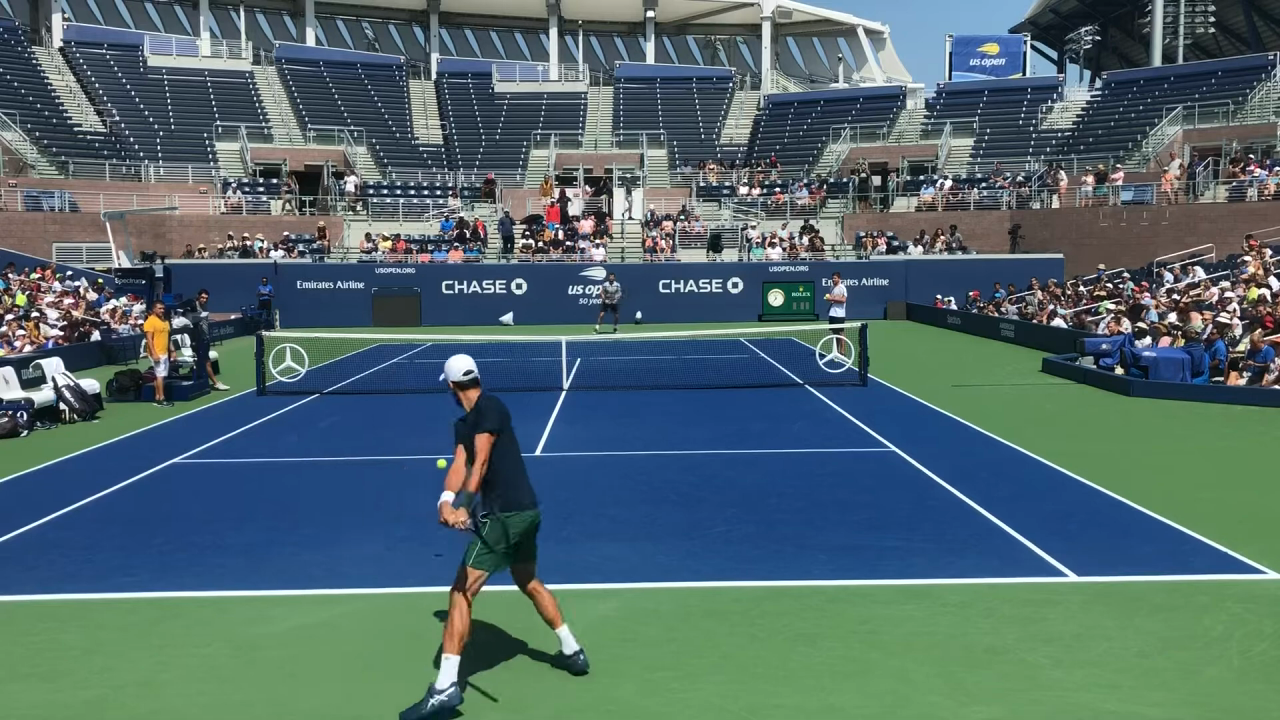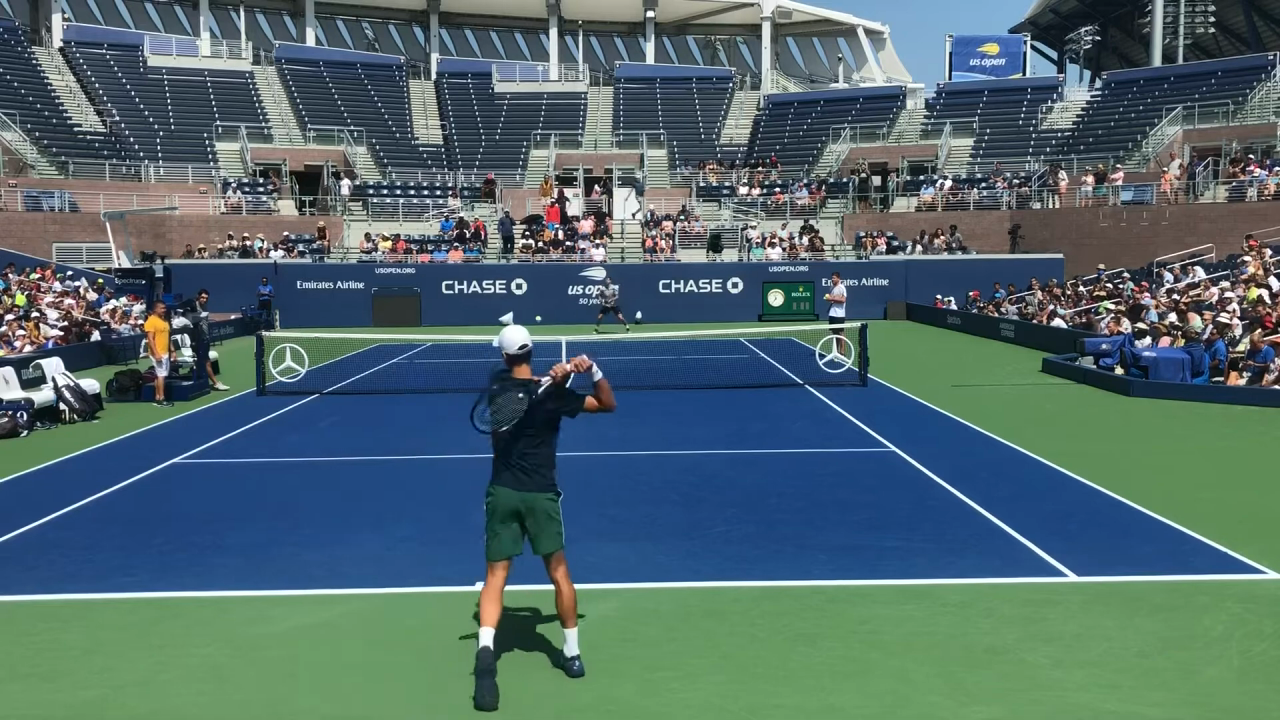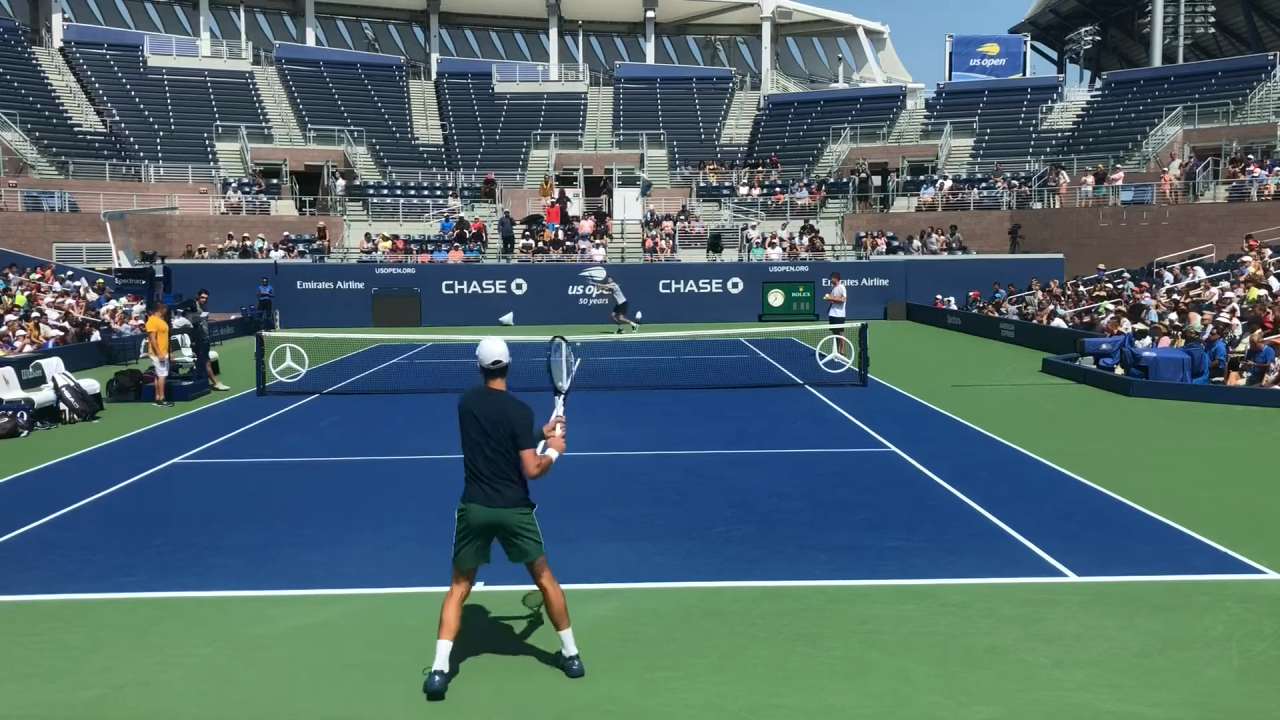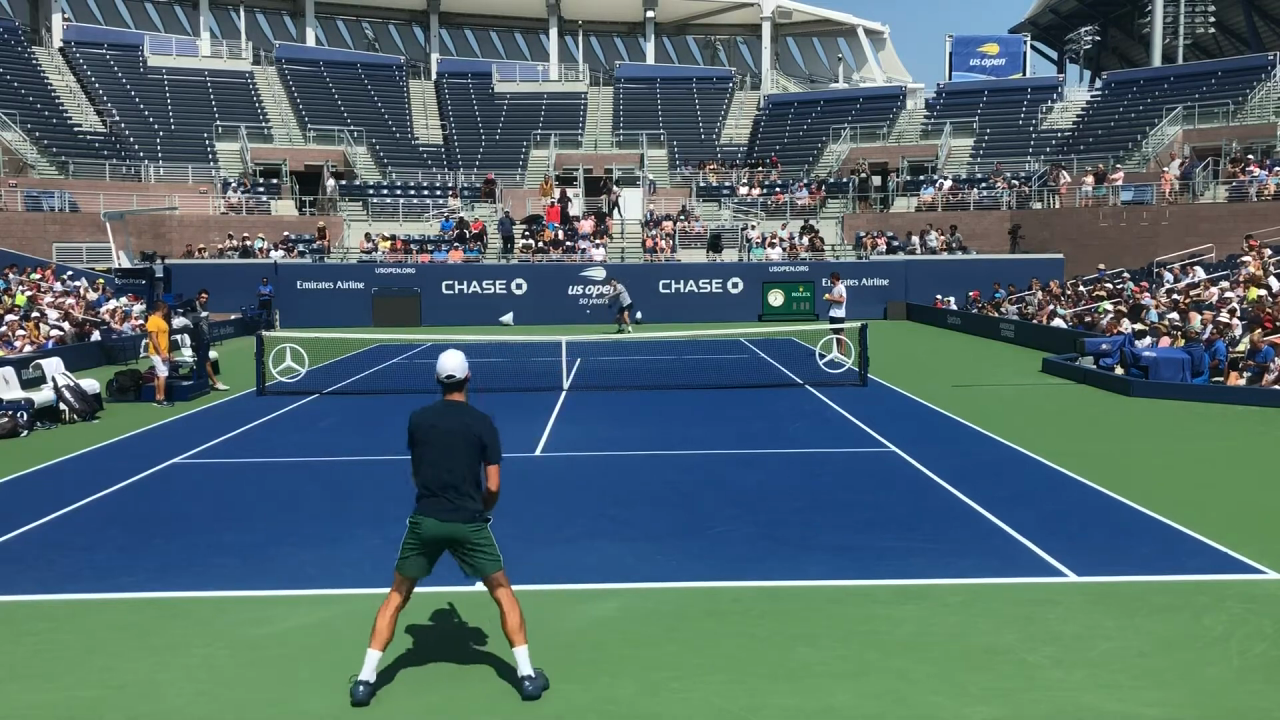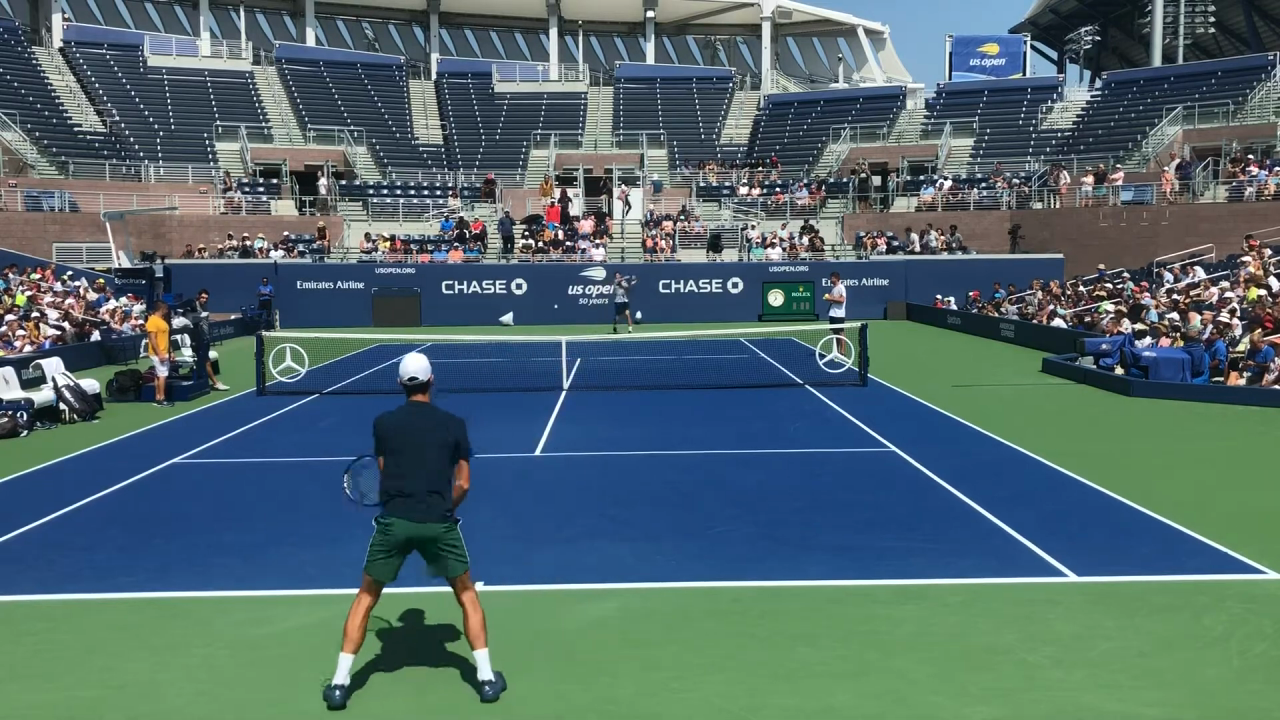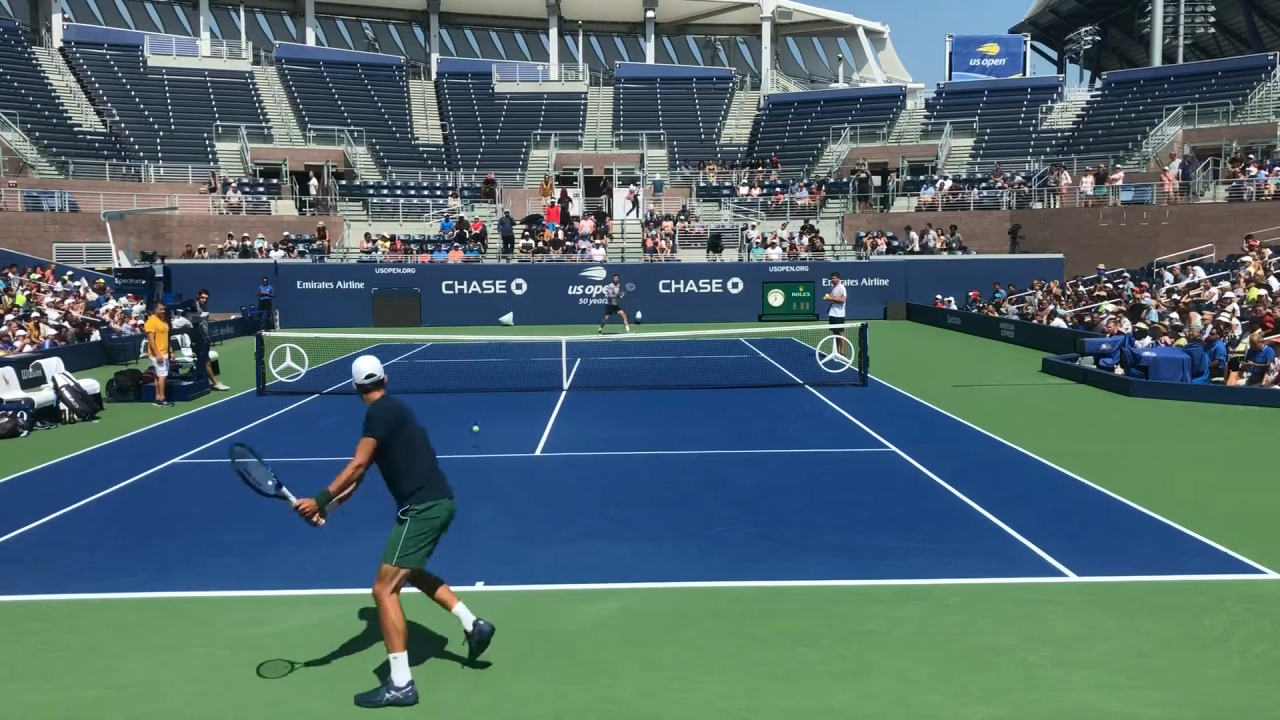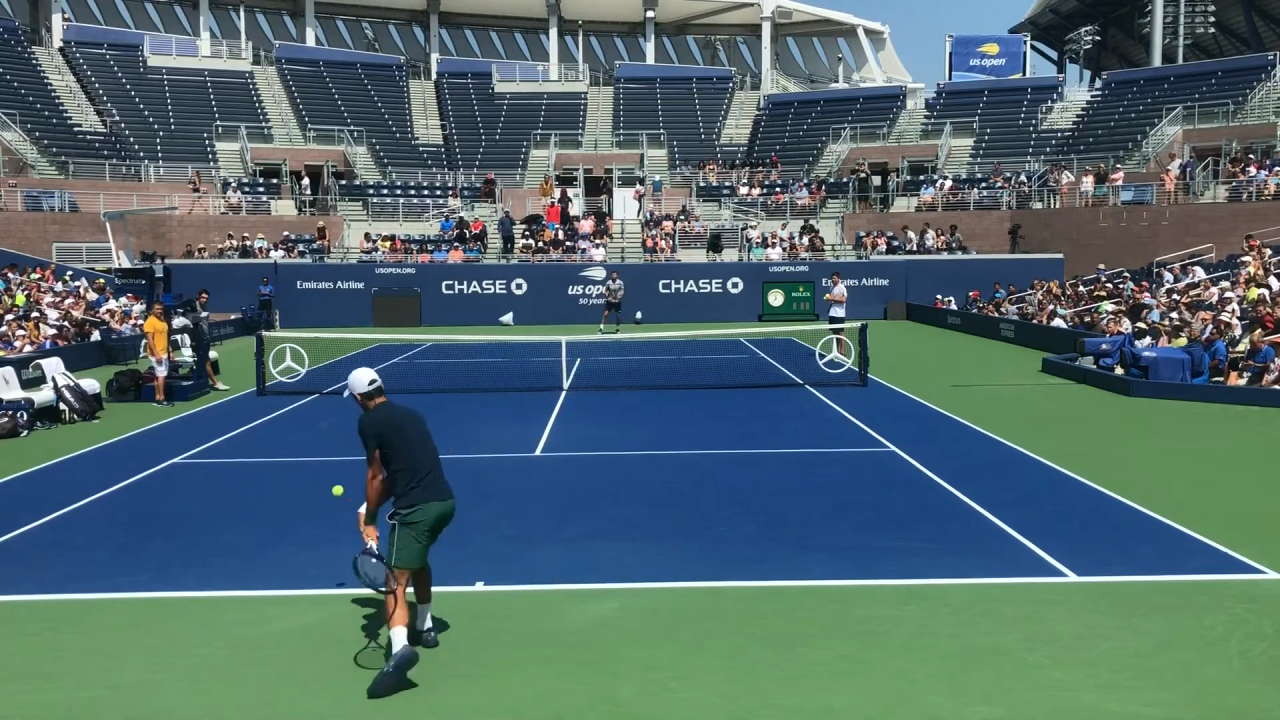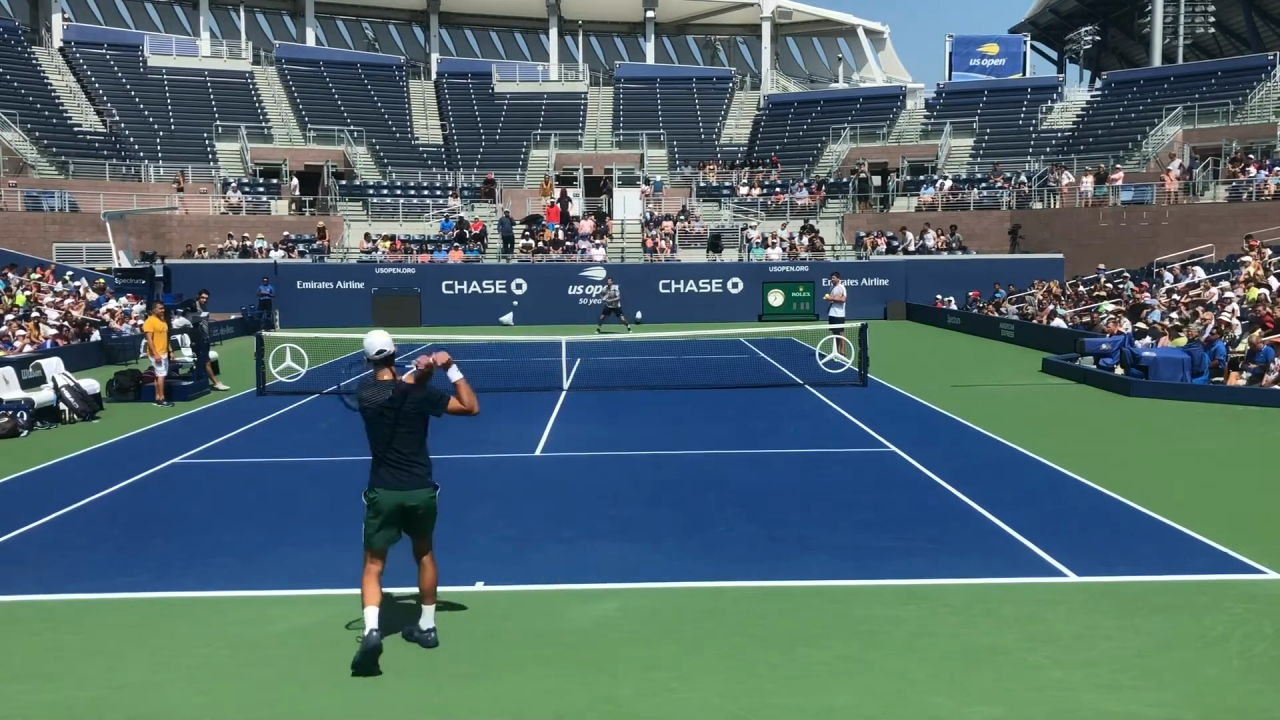
dt=0.4s
person 1, frame 1
left shoulder: (489, 407)
right shoulder: (465, 423)
left elbow: (481, 462)
right elbow: (459, 467)
left wrist: (464, 504)
right wrist: (447, 501)
left hip: (503, 514)
right hip: (525, 510)
left knee: (461, 594)
right knee: (529, 582)
left ankle: (445, 690)
right ankle: (572, 652)
person 1, frame 2
left shoulder: (498, 382)
right shoulder: (555, 397)
right elbow: (609, 405)
left wrist: (558, 373)
right wrist: (592, 369)
left hip: (503, 493)
right hip: (542, 495)
left knee: (495, 579)
right knee: (559, 574)
left ankle: (487, 647)
right ankle: (572, 654)
person 1, frame 3
left shoulder: (467, 402)
right shoulder: (520, 412)
right elbow: (532, 471)
left wrist: (541, 433)
right wrist: (552, 449)
left hip: (474, 508)
right hip: (514, 508)
left knee: (459, 588)
right knee: (545, 579)
left ankle: (439, 670)
right ankle: (571, 655)
person 1, frame 4
left shoulder: (418, 419)
right shoulder: (484, 424)
left elbow: (417, 475)
right elbow: (493, 487)
left hip: (426, 520)
right hip: (468, 522)
left knee: (396, 597)
right knee: (503, 594)
left ankle: (365, 680)
right ankle: (527, 675)
person 1, frame 5
left shoulder: (383, 423)
right shoulder: (453, 424)
left elbow: (385, 475)
right elbow: (462, 485)
left hip: (393, 521)
right hip: (438, 522)
left knee: (365, 598)
right knee: (467, 596)
left ankle: (340, 684)
right ankle: (486, 679)
person 1, frame 6
left shoulder: (380, 412)
right shoulder: (392, 410)
left elbow: (359, 464)
right elbow: (358, 474)
left wrist: (320, 500)
right wrist: (327, 504)
left hip: (424, 508)
right hip: (439, 502)
left knee: (385, 589)
right knee: (415, 573)
left ankle: (401, 684)
right ankle: (473, 624)
person 1, frame 7
left shoulder: (368, 422)
right shoulder: (408, 414)
left elbow: (377, 477)
left wrist: (368, 518)
right wrist: (368, 513)
left hip: (417, 507)
right hip: (443, 501)
left knee: (396, 583)
right knee: (416, 559)
left ankle: (400, 649)
right ankle: (425, 629)
person 1, frame 8
left shoulder: (366, 393)
right shoulder: (420, 396)
right elbow: (471, 408)
left wrist: (422, 369)
right wrist: (450, 368)
left hip: (382, 492)
right hip: (421, 490)
left knee: (373, 565)
right knee: (424, 554)
left ankle: (371, 630)
right ankle: (426, 627)
